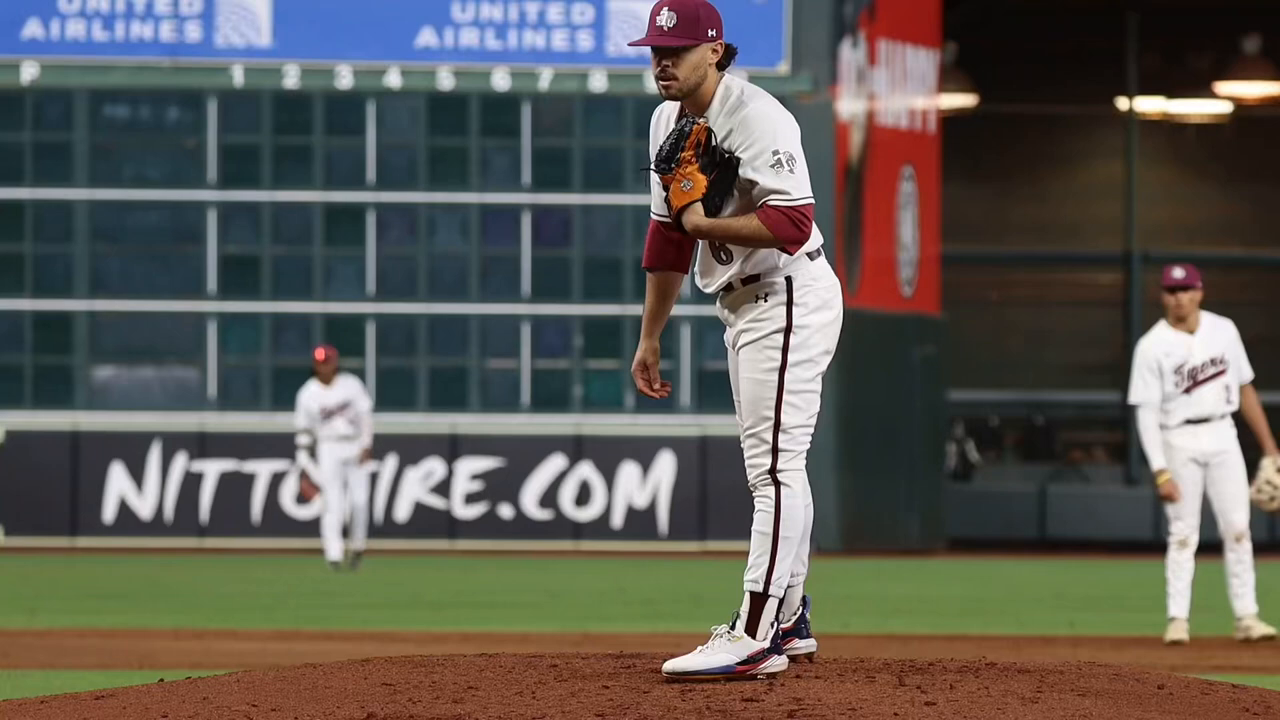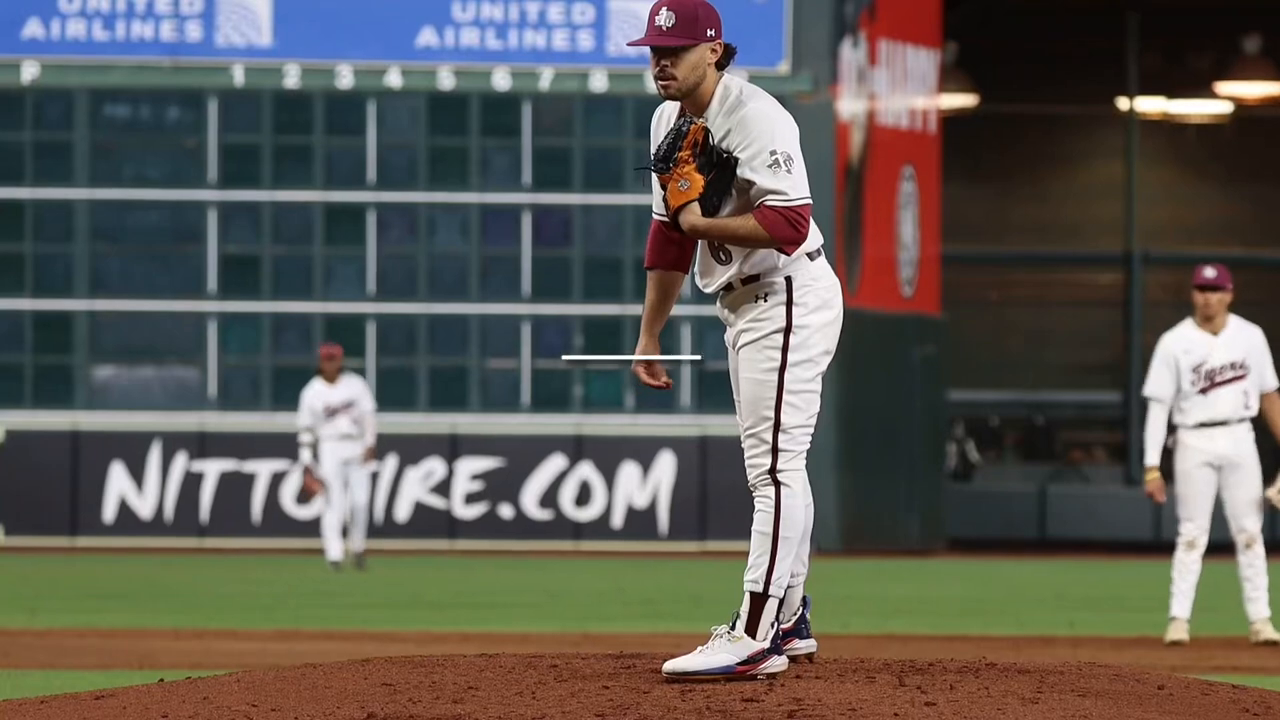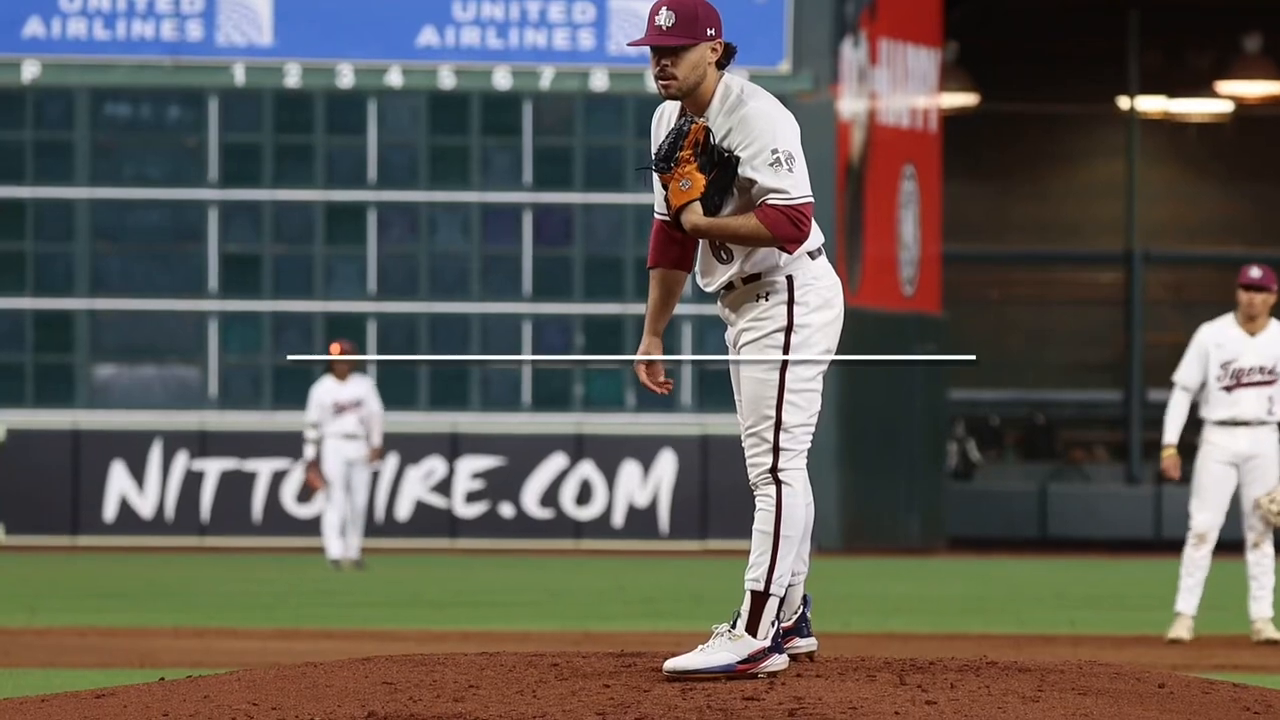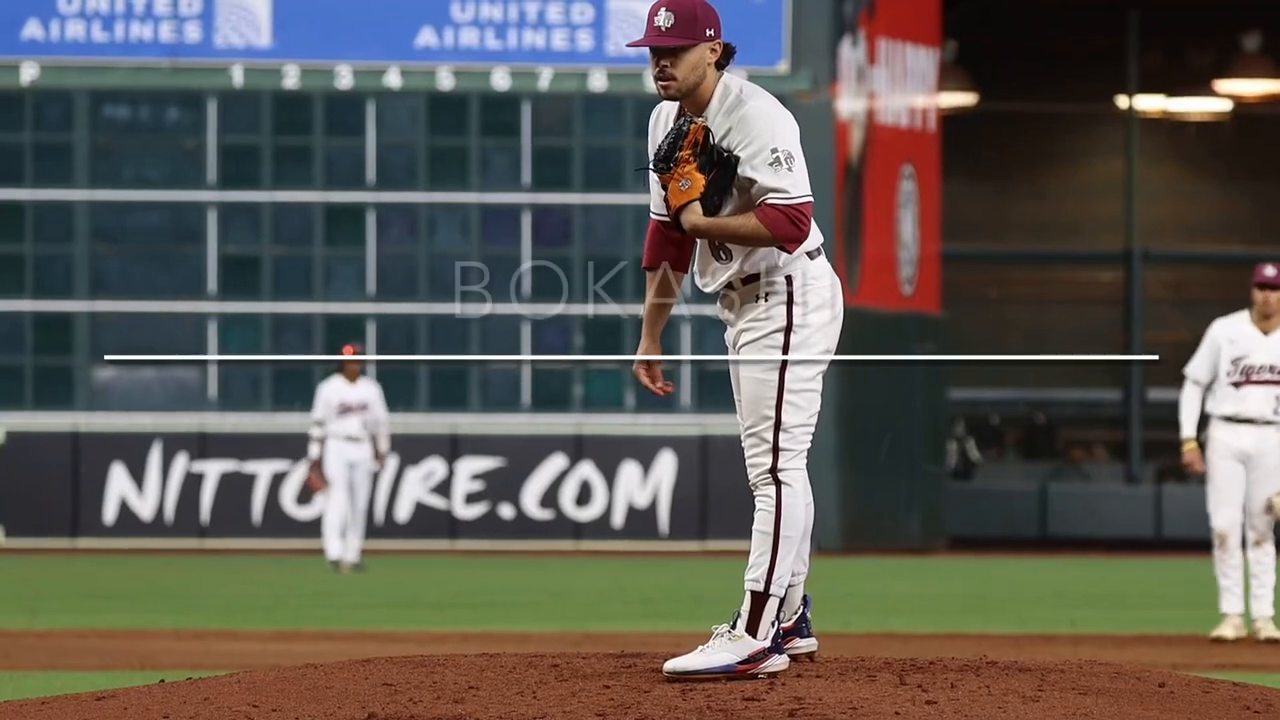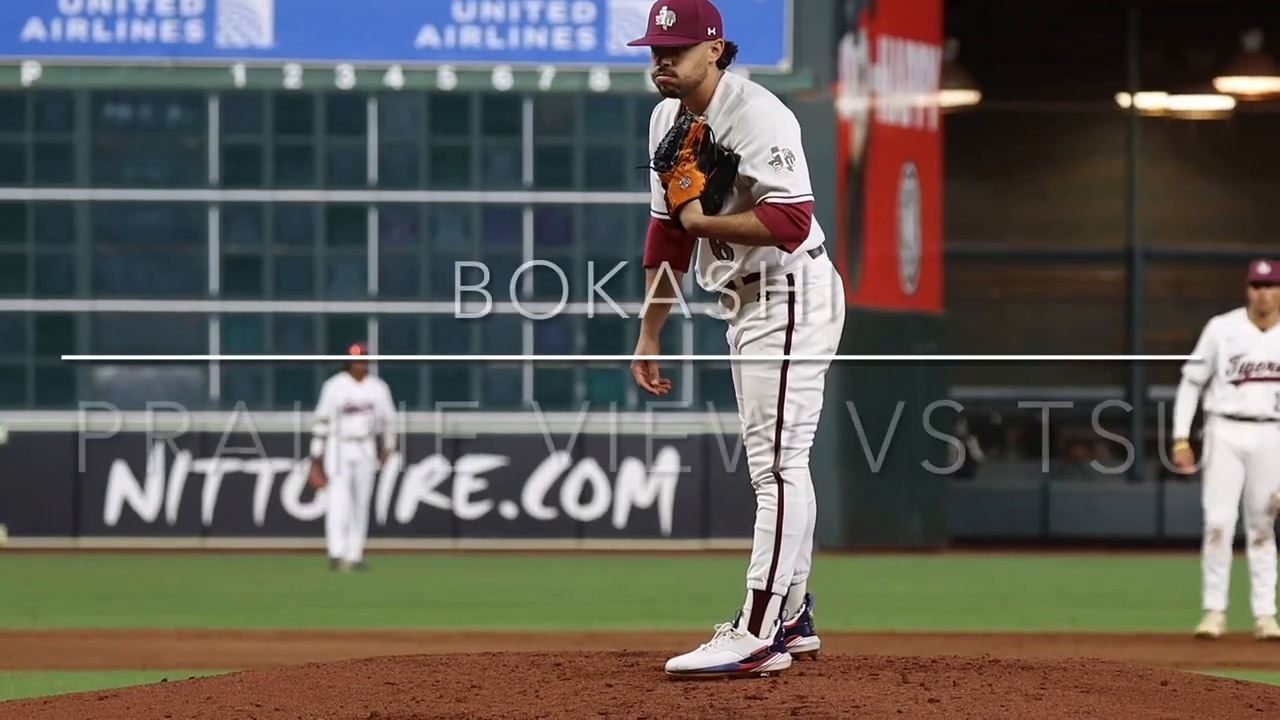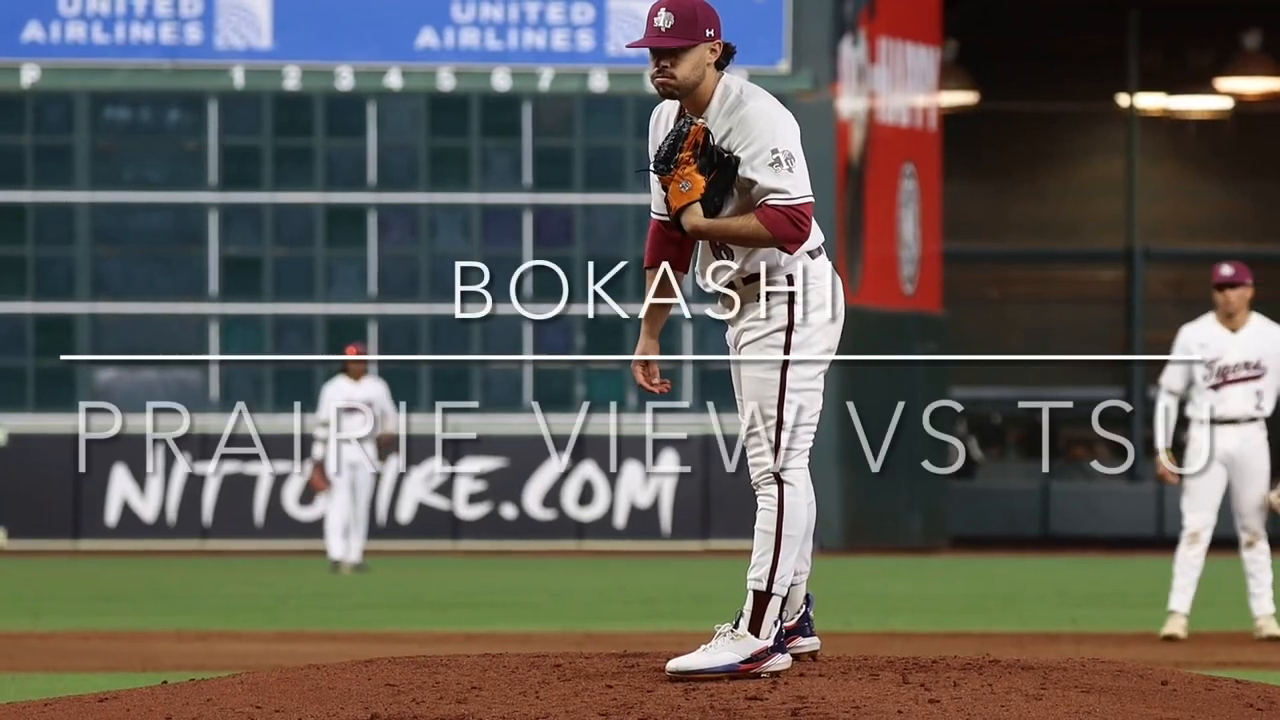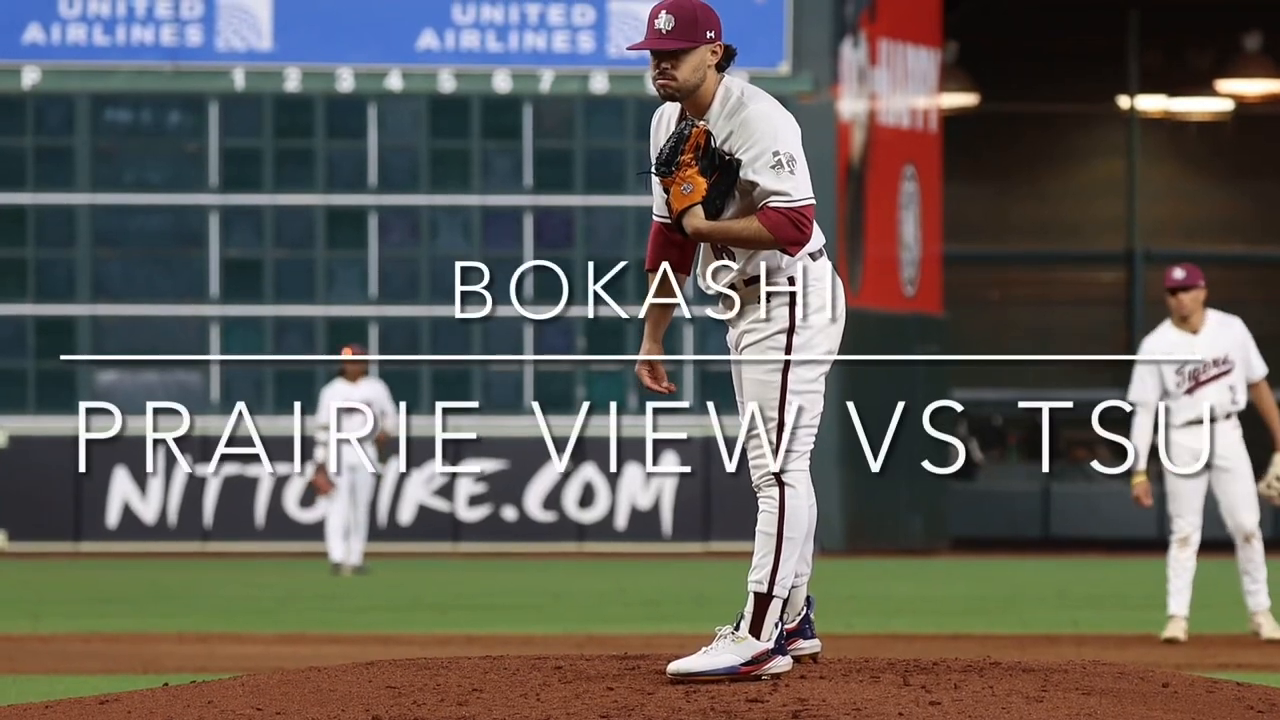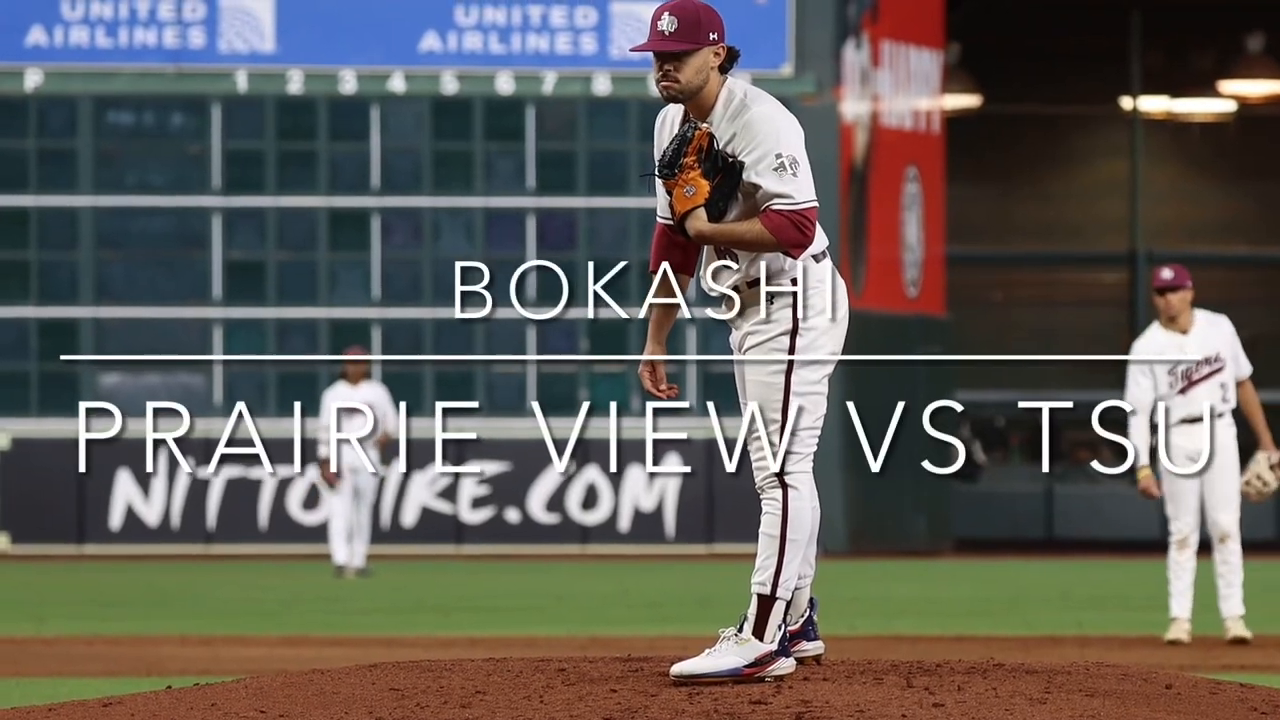
dt=0.3s
person 1, frame 1
left shoulder: (756, 117)
right shoulder: (667, 120)
left elbow: (793, 224)
right elbow: (667, 233)
left wrist: (703, 224)
right wrist: (649, 338)
left hip: (788, 299)
right hip: (742, 304)
left knee: (773, 467)
right knee: (771, 464)
left ankle: (756, 637)
right ankle: (788, 619)
person 1, frame 2
left shoulder: (755, 117)
right shoulder: (667, 120)
left elbow: (788, 225)
right elbow: (668, 233)
left wrist: (700, 224)
right wrist: (649, 334)
left hip: (787, 300)
right hip: (743, 305)
left knee: (774, 467)
right knee: (773, 466)
left ankle: (755, 638)
right ankle: (787, 620)
person 1, frame 3
left shoulder: (756, 116)
right shoulder: (668, 120)
left elbow: (791, 223)
right elbow: (670, 232)
left wrist: (702, 222)
right wrist: (652, 335)
left hip: (789, 298)
right hip: (743, 304)
left knee: (776, 465)
right knee: (773, 464)
left ankle: (756, 637)
right ankle: (788, 619)
person 1, frame 4
left shoulder: (756, 116)
right shoulder: (665, 120)
left elbow: (790, 221)
right elbow: (666, 232)
left wrist: (700, 223)
right wrist: (650, 336)
left hip: (788, 298)
right hip: (742, 303)
left knee: (774, 465)
right knee: (772, 465)
left ankle: (756, 636)
right ankle: (789, 619)
person 1, frame 5
left shoulder: (756, 114)
right shoulder: (666, 118)
left elbow: (791, 221)
right elbow: (666, 231)
left wrist: (701, 221)
right wrist: (649, 334)
left hip: (790, 297)
right hip: (743, 300)
left knee: (776, 464)
right knee: (775, 463)
left ankle: (759, 635)
right ankle: (791, 617)
person 1, frame 6
left shoulder: (756, 116)
right shoulder: (665, 120)
left elbow: (791, 223)
right elbow: (666, 233)
left wrist: (701, 224)
right wrist: (649, 335)
left hip: (790, 298)
right hip: (743, 302)
left knee: (777, 465)
right knee: (775, 465)
left ankle: (759, 635)
right ankle: (791, 618)
person 1, frame 7
left shoulder: (757, 118)
right shoulder: (667, 122)
left elbow: (793, 225)
right elbow: (669, 235)
left wrist: (704, 227)
right wrist: (652, 337)
left hip: (791, 300)
right hip: (744, 305)
left knee: (777, 468)
right knee: (776, 467)
left ankle: (760, 638)
right ankle: (792, 620)
person 1, frame 8
left shoulder: (759, 121)
right shoulder: (670, 124)
left elbow: (796, 228)
right elbow: (672, 239)
left wrist: (707, 230)
right wrist: (656, 340)
left hip: (794, 303)
right hip: (748, 307)
left knee: (782, 470)
right knee: (779, 470)
left ankle: (763, 639)
right ankle: (796, 622)
person 2, frame 1
left shoulder: (1224, 330)
right shoulder: (1151, 346)
left elbow: (1245, 388)
right elbow: (1146, 414)
right wrist: (1160, 471)
left hip: (1222, 436)
right hip: (1179, 442)
left knee: (1237, 526)
right knee: (1182, 533)
left ankle: (1247, 617)
right ankle: (1178, 620)
person 2, frame 2
right shoulder: (1173, 342)
right elbow: (1158, 407)
right wrist: (1152, 467)
left hip: (1240, 440)
right hip: (1194, 444)
left knee: (1249, 531)
right knee: (1191, 534)
right ankle: (1179, 620)
person 2, frame 3
right shoulder: (1210, 335)
right elbow: (1183, 391)
right wrist: (1169, 445)
right hip: (1218, 441)
right knee: (1202, 526)
right ankle: (1184, 616)
person 2, frame 4
right shoulder: (1223, 330)
right elbow: (1193, 385)
right wrist: (1188, 440)
right hip: (1224, 436)
right knee: (1224, 525)
right ankle: (1231, 614)
person 2, frame 5
right shoulder: (1220, 329)
right elbow: (1190, 384)
right wrist: (1180, 439)
right hip: (1223, 433)
right knee: (1218, 521)
right ankle: (1214, 610)
person 2, frame 6
right shoulder: (1193, 335)
right elbow: (1169, 394)
right wrist: (1163, 451)
right hip: (1205, 438)
right knee: (1196, 525)
right ankle: (1177, 614)
person 2, frame 7
left shoulder: (1232, 328)
right shoulder: (1155, 345)
right elbow: (1143, 410)
right wrist: (1139, 471)
left hip: (1226, 435)
right hip: (1181, 441)
left knee: (1246, 524)
right knee: (1184, 530)
right ankle: (1177, 617)
person 2, frame 8
left shoulder: (1220, 327)
right shoulder: (1146, 347)
left elbow: (1243, 384)
right elbow: (1138, 412)
right wrist: (1143, 467)
left hip: (1220, 433)
right hip: (1177, 441)
left knee: (1225, 527)
right knee: (1182, 531)
left ankle: (1233, 616)
right ankle: (1180, 619)
person 3, frame 1
left shoulder: (863, 44)
right shoulder: (846, 47)
left elbow: (865, 88)
right elbow: (844, 91)
left hip: (859, 122)
right hip: (849, 122)
left knee: (857, 191)
right knee: (848, 195)
left ankle: (854, 275)
right ankle: (849, 274)
person 3, frame 2
left shoulder: (863, 45)
right shoulder: (846, 47)
left elbow: (865, 88)
right elbow: (845, 90)
left hip: (859, 122)
right hip: (850, 122)
left knee: (856, 200)
right knee: (848, 199)
left ankle: (854, 276)
right ankle: (849, 273)
person 3, frame 3
left shoulder: (864, 44)
right shoulder: (848, 46)
left elbow: (866, 86)
right elbow: (846, 90)
right wrist: (851, 122)
left hip: (861, 120)
right hip: (850, 120)
left knee: (858, 192)
right knee: (849, 196)
left ankle: (855, 273)
right ankle: (850, 273)
person 3, frame 4
left shoulder: (863, 44)
right shoulder: (846, 45)
left elbow: (865, 86)
right elbow: (844, 88)
left hip: (858, 120)
right hip: (849, 120)
left knee: (856, 193)
right knee: (847, 195)
left ankle: (854, 274)
right ankle: (849, 273)
person 3, frame 5
left shoulder: (865, 42)
right shoulder: (847, 44)
left elbow: (866, 85)
right elbow: (845, 88)
left hip: (860, 119)
right hip: (849, 119)
left knee: (858, 191)
right knee: (848, 192)
left ankle: (856, 272)
right ankle: (850, 272)
person 3, frame 6
left shoulder: (864, 42)
right shoulder: (846, 45)
left elbow: (866, 85)
right elbow: (843, 88)
left hip: (859, 119)
right hip: (849, 119)
left knee: (857, 191)
right knee: (849, 194)
left ankle: (856, 272)
right ankle: (850, 274)
person 3, frame 7
left shoulder: (865, 44)
right shoulder: (847, 46)
left elbow: (867, 87)
right elbow: (844, 89)
left hip: (860, 120)
right hip: (849, 120)
left knee: (858, 195)
right knee: (849, 201)
left ankle: (856, 275)
right ankle: (851, 273)
person 3, frame 8
left shoulder: (865, 46)
right shoulder: (849, 48)
left elbow: (869, 89)
right elbow: (848, 91)
left hip: (862, 122)
right hip: (852, 122)
left knee: (861, 197)
right knee: (852, 196)
left ankle: (860, 277)
right ankle: (854, 275)
person 4, frame 1
left shoulder: (352, 383)
right shoulder: (306, 394)
left elbow: (365, 414)
right elbow: (302, 430)
left wrist: (366, 446)
right wrist: (303, 465)
left hip: (355, 448)
right hip: (328, 450)
left knee: (360, 500)
right knee: (332, 504)
left ankle: (357, 547)
right ankle: (334, 557)
person 4, frame 2
left shoulder: (355, 383)
right shoulder: (310, 392)
left elbow: (368, 414)
right elbow: (305, 429)
left wrist: (370, 445)
right wrist: (307, 463)
left hip: (357, 448)
right hip: (330, 449)
left knee: (360, 501)
right knee: (333, 504)
left ankle: (357, 550)
right ankle: (334, 557)
person 4, frame 3
left shoulder: (364, 383)
right shoulder: (320, 388)
left elbow: (375, 415)
right elbow: (312, 425)
left wrist: (376, 445)
right wrist: (310, 460)
left hip: (361, 449)
right hip: (334, 448)
left knee: (359, 503)
right knee: (334, 502)
left ankle: (353, 554)
right ankle: (335, 556)
person 4, frame 4
left shoulder: (372, 387)
right shoulder: (328, 387)
left elbow: (381, 421)
right elbow: (317, 423)
left wrist: (382, 452)
right wrist: (315, 459)
left hip: (363, 451)
right hip: (336, 449)
left knee: (360, 505)
right knee: (336, 502)
left ankle: (353, 557)
right ankle: (334, 556)
person 4, frame 5
left shoulder: (379, 387)
right shoulder: (334, 385)
left elbow: (389, 418)
right elbow: (321, 421)
left wrist: (388, 448)
right wrist: (316, 456)
left hip: (365, 450)
right hip: (338, 447)
left knee: (361, 504)
right knee: (338, 500)
left ankle: (354, 556)
right ankle: (337, 554)
person 4, frame 6
left shoulder: (378, 386)
right shoulder: (332, 388)
left elbow: (389, 414)
right elbow: (322, 423)
left wrist: (388, 433)
right wrist: (317, 460)
left hip: (366, 451)
right hip: (338, 450)
left knee: (361, 505)
right knee: (338, 503)
left ankle: (355, 557)
right ankle: (337, 557)
person 4, frame 7
left shoulder: (377, 387)
right shoulder: (330, 390)
left elbow: (390, 415)
right elbow: (322, 427)
left wrist: (385, 432)
right wrist: (320, 463)
left hip: (366, 452)
right hip: (338, 451)
left knee: (361, 507)
right knee: (337, 505)
left ankle: (355, 560)
right ankle: (337, 560)
person 4, frame 8
left shoulder: (378, 390)
right shoulder: (332, 393)
left elbow: (391, 419)
right elbow: (325, 429)
left wrist: (386, 436)
right wrist: (324, 460)
left hip: (368, 454)
right hip: (340, 454)
left knee: (364, 509)
right knee: (340, 508)
left ankle: (359, 562)
right ankle: (341, 562)
